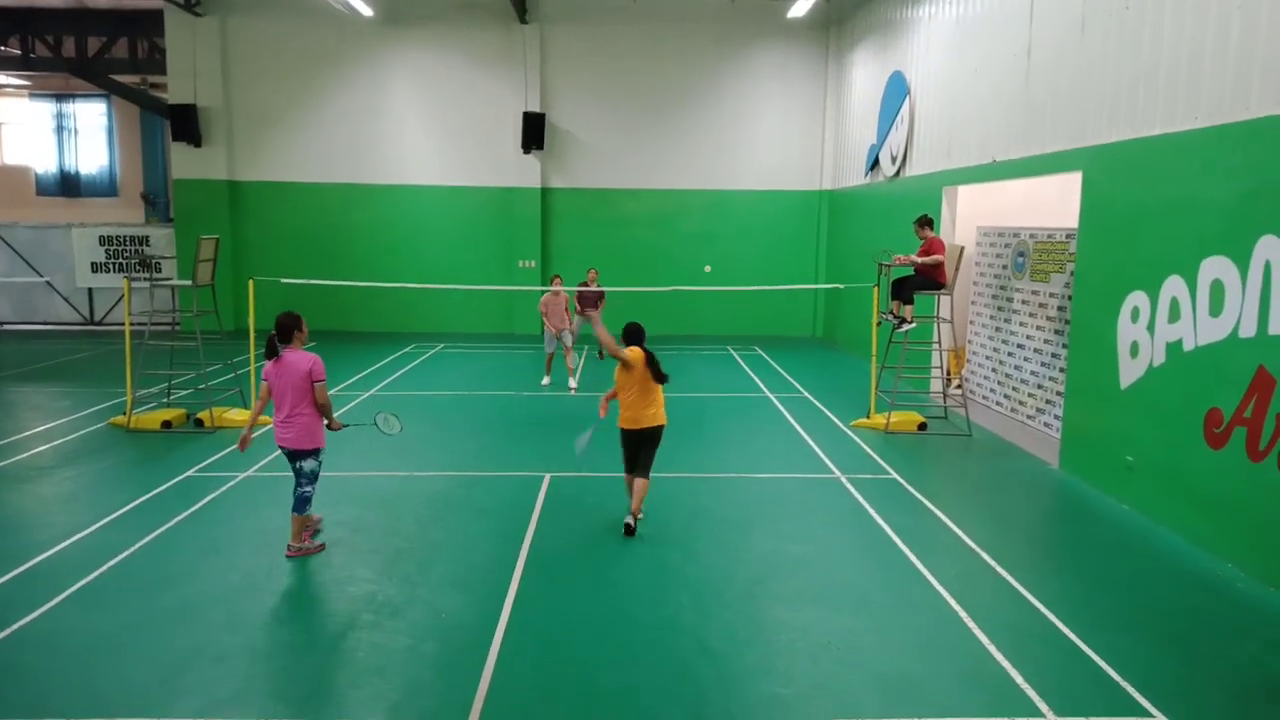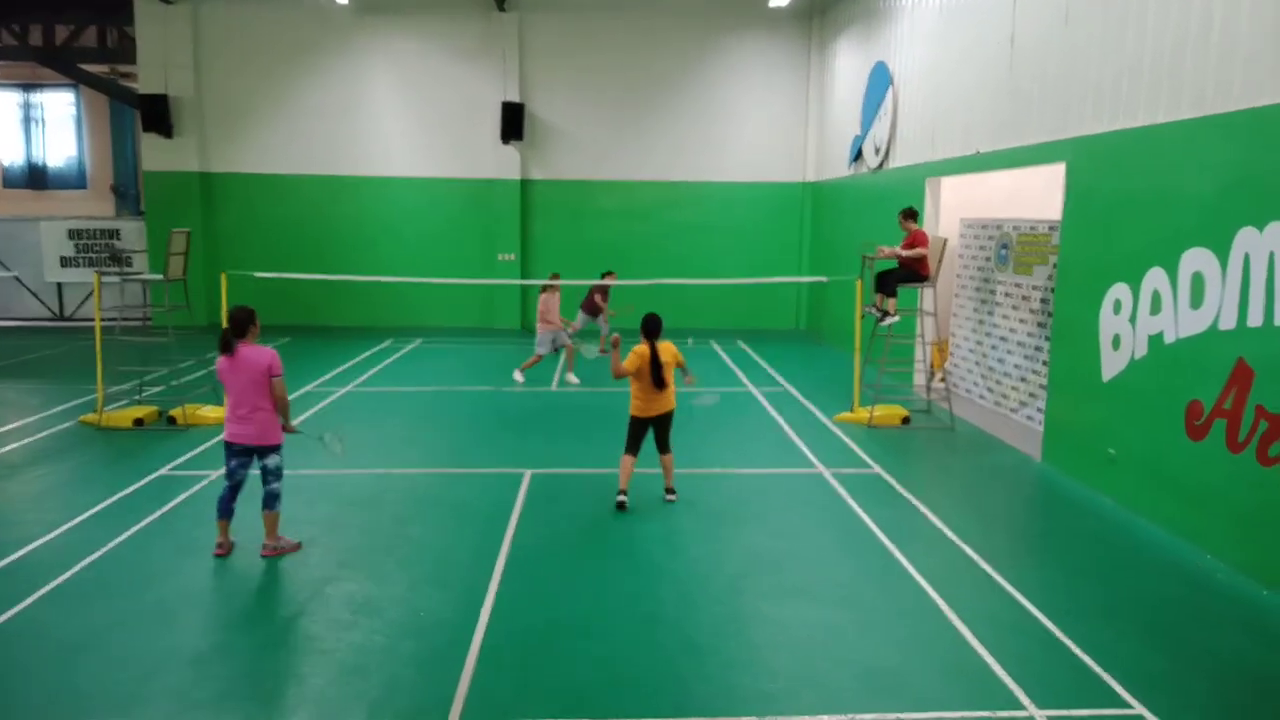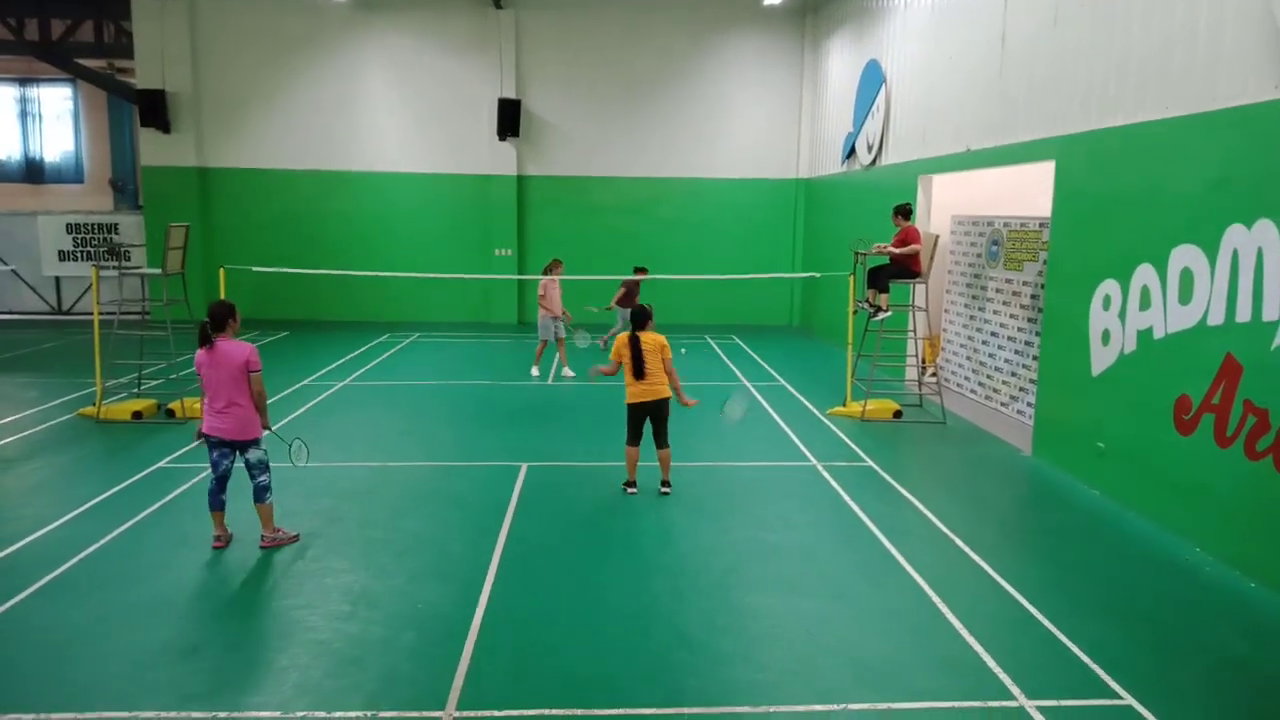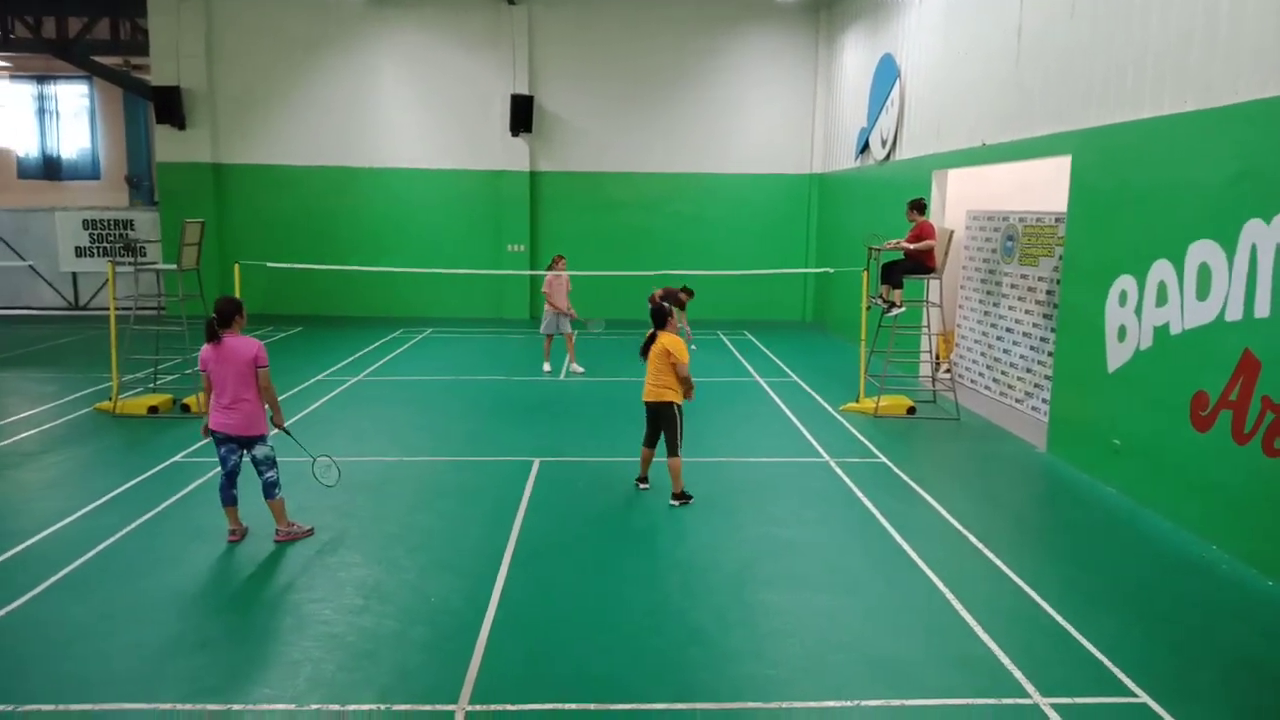
dt=0.5s
person 1, frame 1
left shoulder: (272, 363)
right shoulder: (312, 361)
left elbow: (262, 399)
right elbow: (322, 401)
left wrist: (248, 429)
right wrist: (332, 420)
left hip: (283, 436)
right hip: (308, 437)
left knee: (302, 482)
right knee: (306, 487)
left ankle: (306, 524)
right ankle: (297, 543)
person 1, frame 2
left shoulder: (223, 360)
right shoulder: (268, 356)
left elbow: (233, 394)
right elbow: (280, 396)
right wrist: (286, 421)
left hip: (235, 434)
right hip: (266, 434)
left knee: (231, 485)
right knee: (271, 485)
left ankle: (222, 541)
right ankle: (271, 542)
person 1, frame 3
left shoulder: (201, 354)
right shoulder: (247, 351)
left elbow: (204, 392)
right elbow: (258, 391)
left wrist: (201, 422)
right wrist: (264, 417)
left hip: (214, 429)
right hip: (245, 428)
left knee: (218, 479)
right knee: (260, 478)
left ankle: (220, 533)
right ankle: (269, 533)
person 1, frame 4
left shoulder: (207, 350)
right shoulder: (254, 347)
left elbow: (207, 389)
right elbow: (265, 387)
left wrist: (207, 418)
right wrist: (277, 413)
left hip: (220, 424)
right hip: (251, 425)
left knee: (228, 475)
right knee: (268, 474)
left ankle: (234, 528)
right ankle: (283, 528)
person 2, frame 1
left shoulder: (633, 353)
right shoulder: (647, 358)
left elbow: (612, 349)
left wrist: (597, 322)
right wrist: (607, 397)
left hip: (631, 423)
right hip: (655, 422)
left knee: (630, 468)
right knee: (642, 472)
left ankle: (635, 511)
right ankle: (633, 514)
person 2, frame 2
left shoulder: (639, 352)
right shoulder: (670, 348)
left elbow: (618, 373)
right elbow: (681, 364)
left wrist: (615, 348)
right wrist: (687, 374)
left hip: (641, 410)
right hip: (666, 407)
left knee: (630, 451)
right knee: (664, 447)
left ankle: (622, 491)
right ankle: (670, 489)
person 2, frame 3
left shoulder: (622, 340)
right shoulder: (659, 340)
left elbow: (613, 370)
right elbow: (670, 371)
left wrist: (599, 369)
right wrist: (681, 396)
left hip: (635, 398)
right hip: (659, 396)
left knee: (633, 439)
right knee: (662, 440)
left ankle: (631, 482)
right ankle: (665, 482)
person 2, frame 4
left shoulder: (652, 337)
right shoulder: (674, 342)
right elbow: (684, 375)
right wrist: (690, 389)
left hip: (651, 397)
right hip: (668, 399)
left knee: (650, 439)
right knee: (674, 447)
left ankle: (643, 478)
right ankle: (677, 493)
